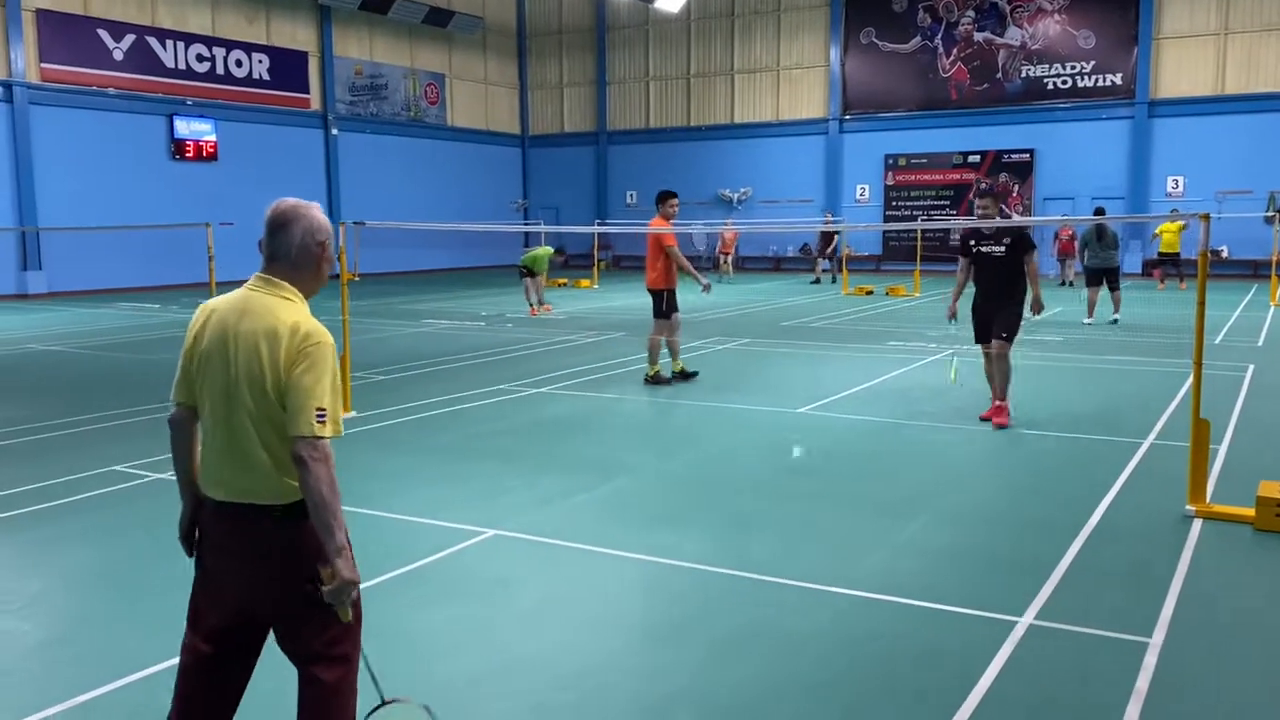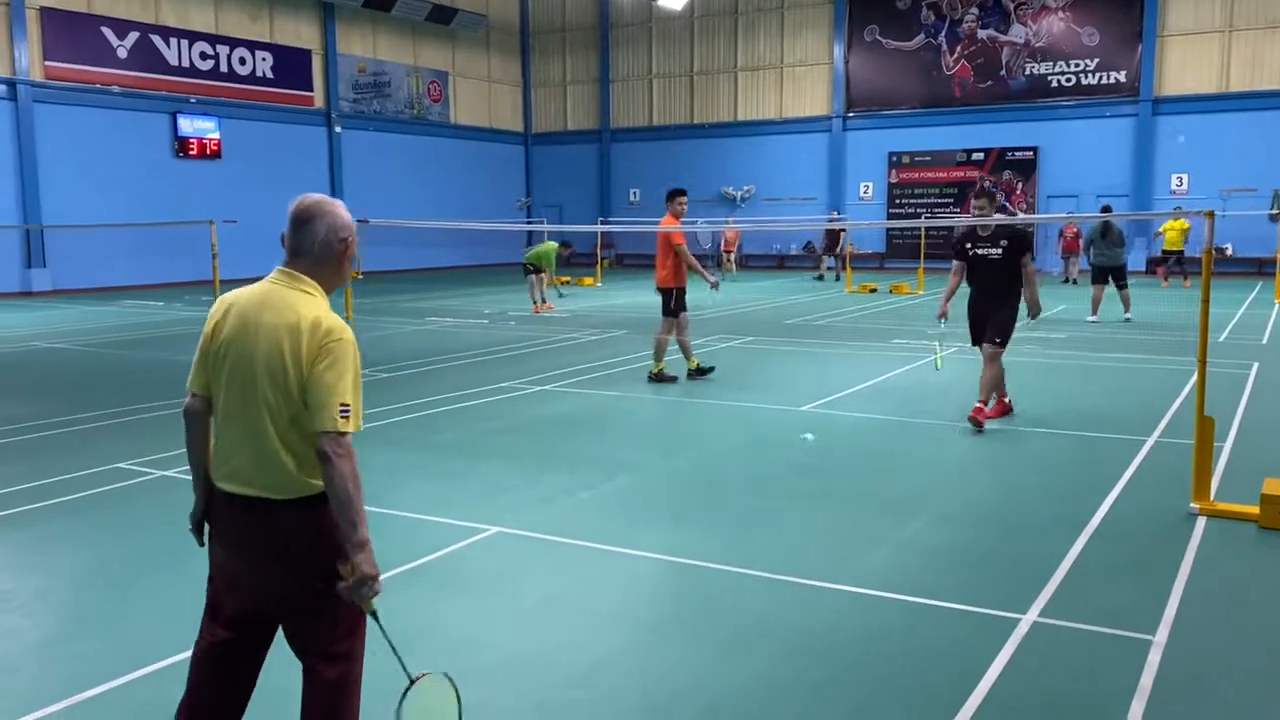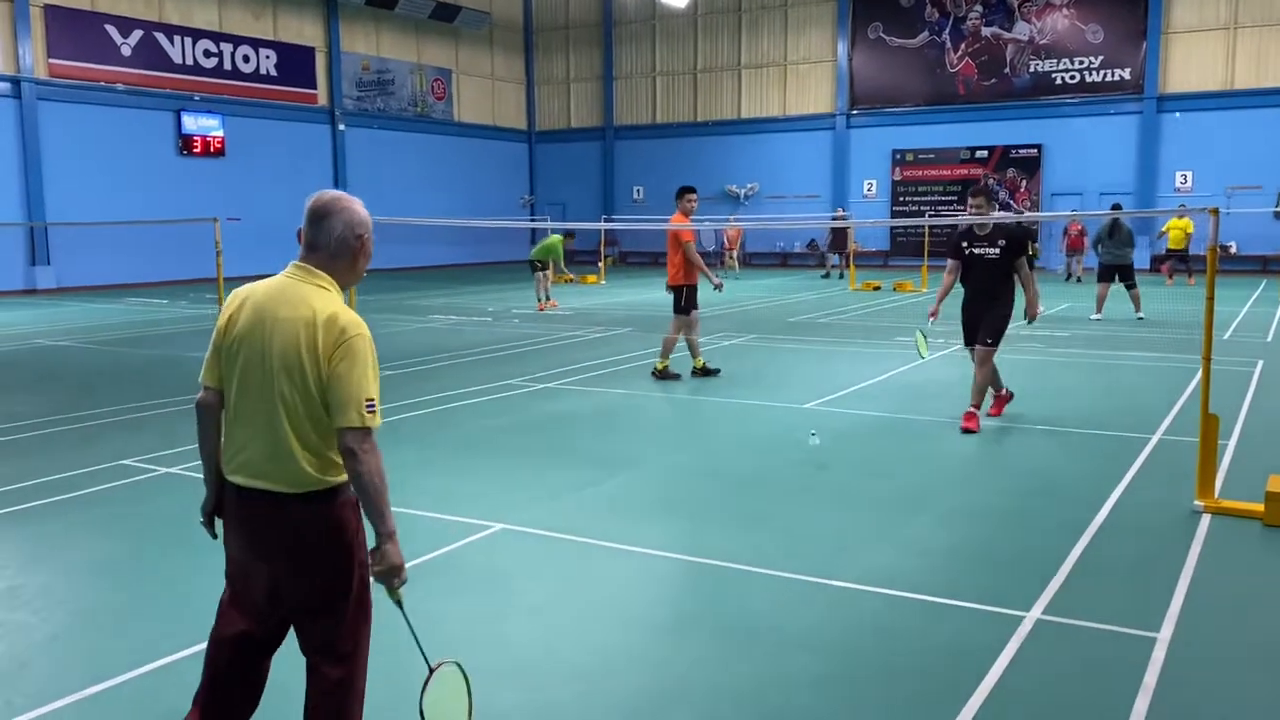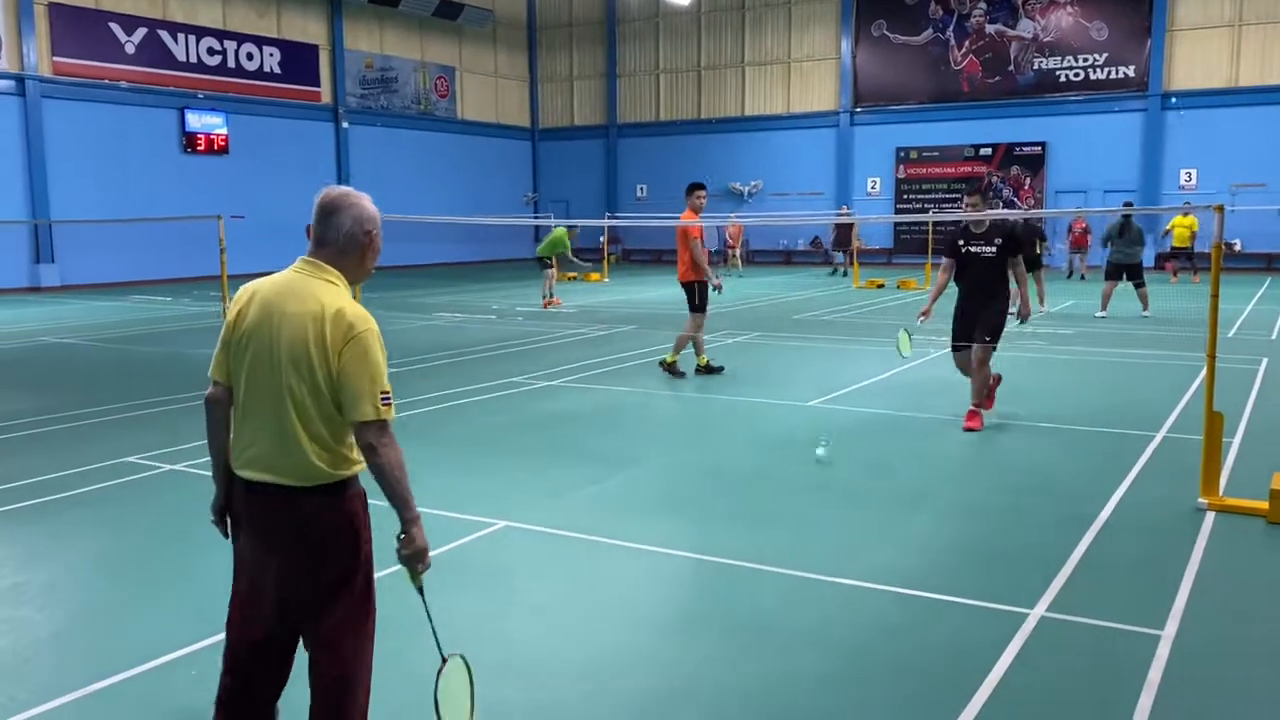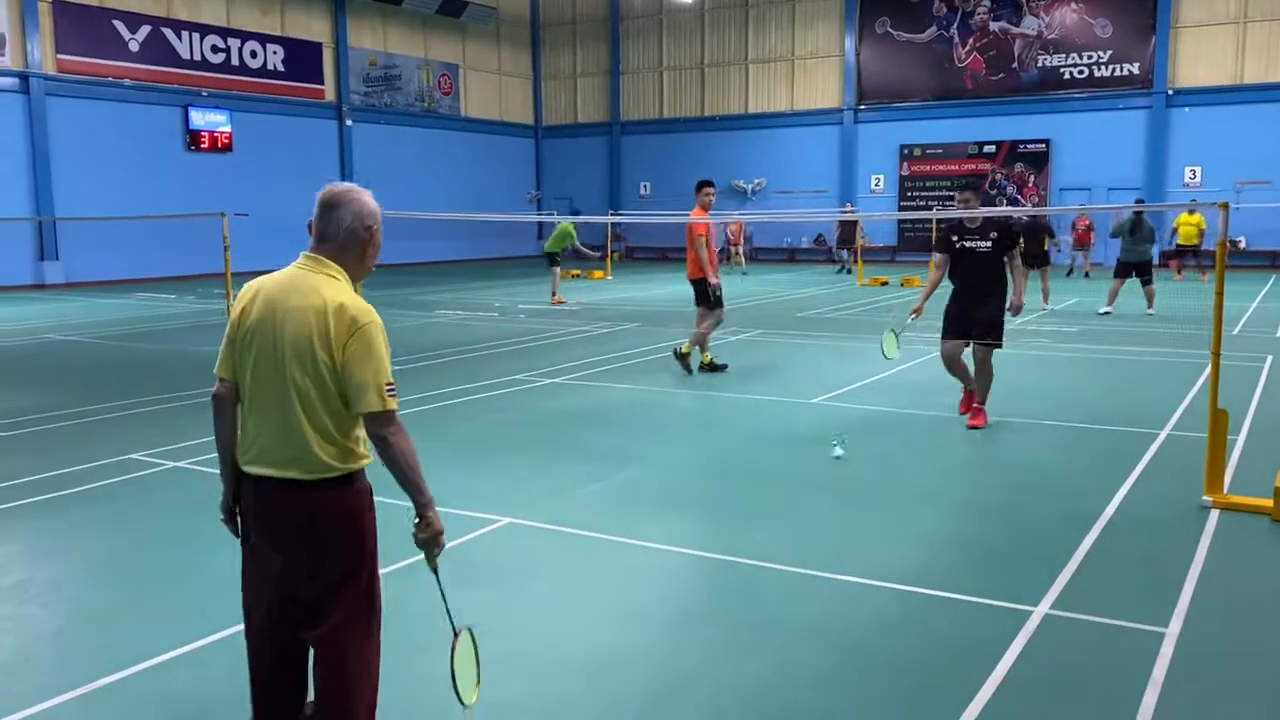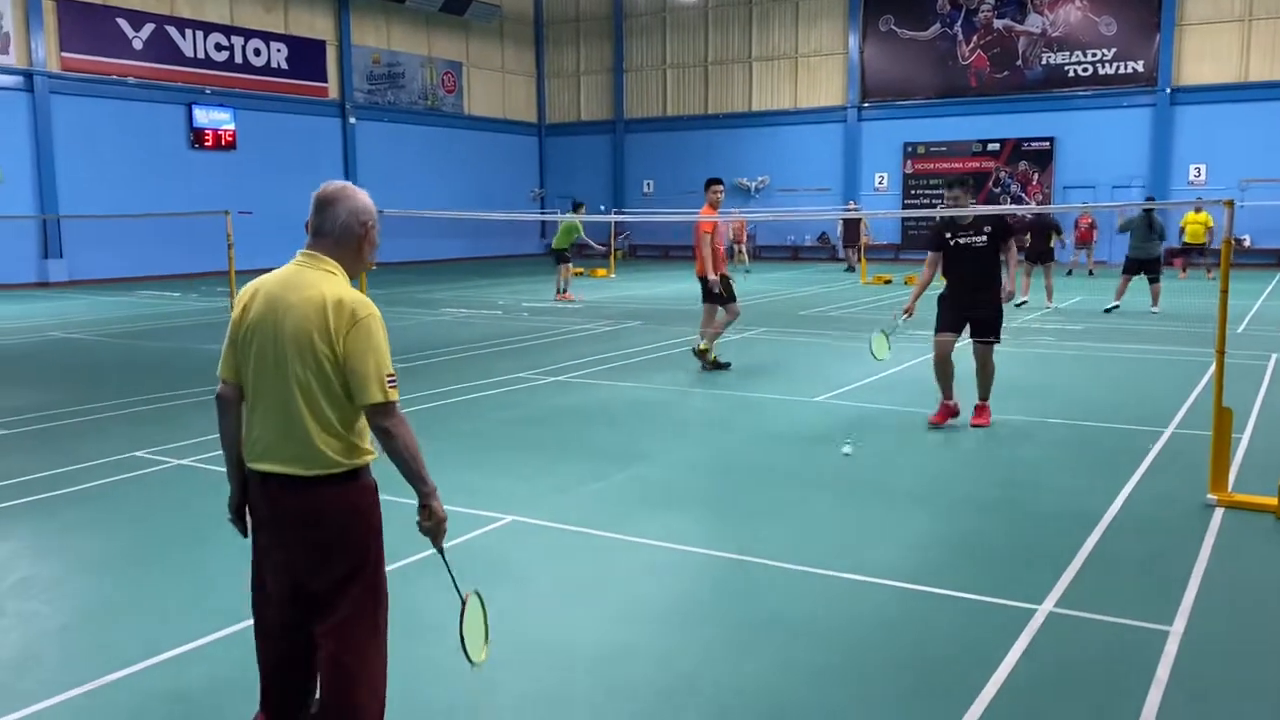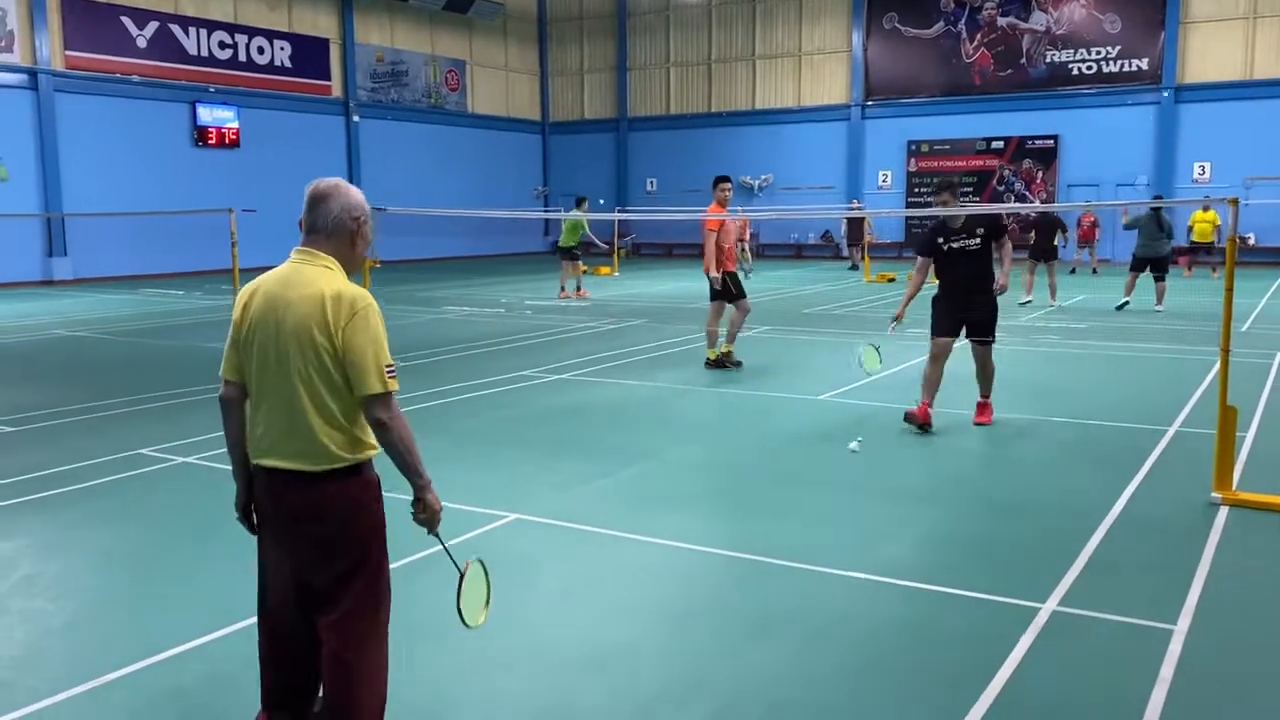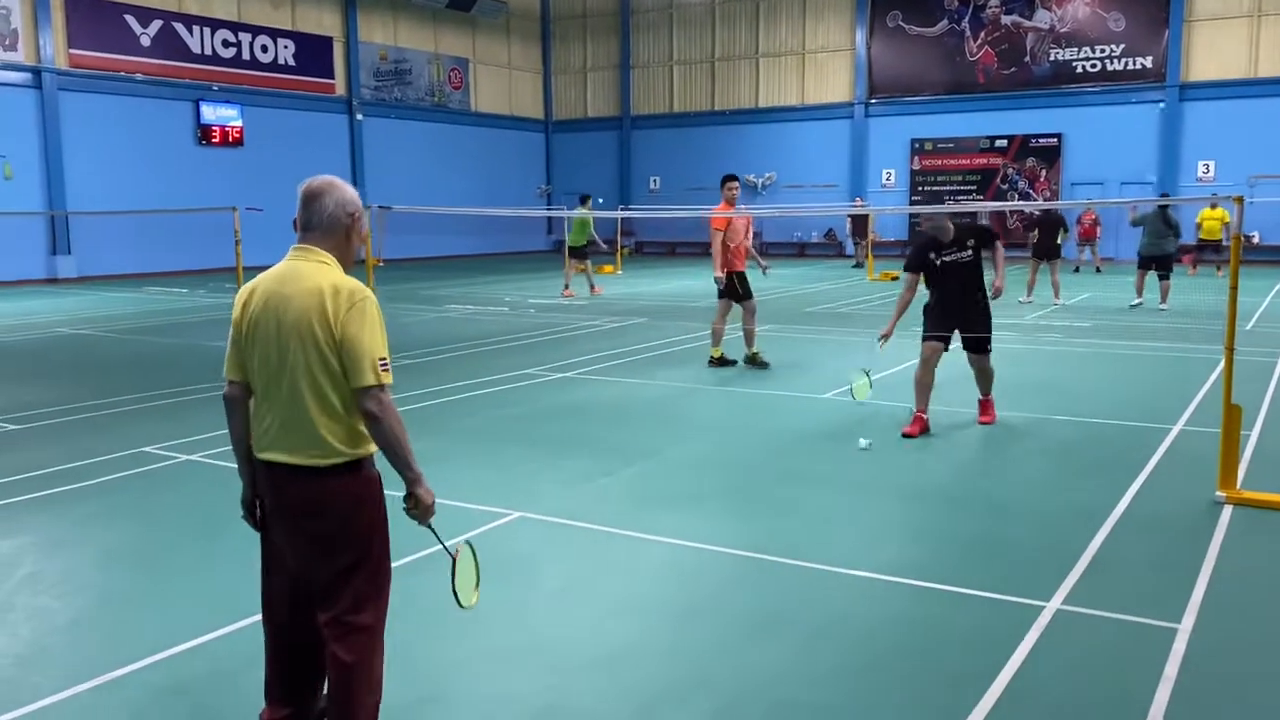
dt=0.1s
person 1, frame 1
left shoulder: (209, 314)
right shoulder: (306, 334)
left elbow: (182, 419)
right elbow: (309, 453)
left wrist: (191, 501)
right wrist: (337, 551)
left hip: (221, 517)
right hip: (288, 522)
left knee: (213, 648)
right knee: (329, 647)
person 1, frame 2
left shoulder: (227, 307)
right shoulder: (327, 331)
left elbow: (195, 411)
right elbow: (332, 449)
left wrist: (204, 493)
right wrist: (358, 546)
left hip: (232, 507)
right hip: (303, 515)
left knee: (224, 637)
right knee: (330, 647)
person 1, frame 3
left shoulder: (241, 300)
right shoulder: (342, 326)
left elbow: (207, 404)
right elbow: (355, 444)
left wrist: (214, 486)
right wrist: (385, 536)
left hip: (243, 501)
right hip: (313, 509)
left knee: (242, 629)
right knee: (336, 646)
person 1, frame 4
left shoulder: (249, 296)
right shoulder: (349, 321)
left elbow: (216, 400)
right elbow: (374, 437)
left wrist: (223, 483)
right wrist: (411, 523)
left hip: (253, 495)
right hip: (322, 503)
left knee: (254, 625)
right knee: (339, 636)
person 1, frame 5
left shoulder: (253, 293)
right shoulder: (351, 314)
left elbow: (223, 398)
right elbow: (382, 426)
left wrist: (231, 481)
right wrist: (426, 507)
left hip: (261, 491)
right hip: (329, 498)
left knee: (270, 621)
right knee: (344, 633)
person 1, frame 6
left shoulder: (254, 293)
right shoulder: (350, 307)
left elbow: (228, 399)
right elbow: (384, 419)
left wrist: (237, 482)
right wrist: (428, 495)
left hip: (267, 488)
right hip: (334, 493)
left knee: (279, 615)
right knee: (350, 627)
person 1, frame 7
left shoulder: (254, 293)
right shoulder: (349, 301)
left elbow: (231, 398)
right elbow: (380, 411)
left wrist: (244, 481)
right wrist: (422, 486)
left hip: (272, 485)
right hip: (338, 488)
left knee: (285, 612)
right knee: (352, 623)
person 1, frame 8
left shoulder: (253, 292)
right shoulder: (348, 295)
left elbow: (234, 397)
right elbow: (374, 405)
left wrist: (250, 479)
right wrist: (414, 481)
left hip: (276, 479)
right hip: (339, 482)
left knee: (290, 607)
right knee: (353, 618)
person 2, frame 1
left shoulder: (1015, 232)
right shoulder: (969, 237)
left elbow: (1030, 263)
right elbow: (964, 271)
left wrist: (1036, 295)
right wrist: (953, 302)
left hip: (1010, 303)
right hip: (983, 302)
left knee: (1000, 351)
right knee: (988, 354)
left ankle: (1002, 404)
right ankle: (997, 402)
person 2, frame 2
left shoulder: (1011, 234)
right shoulder: (964, 238)
left elbow: (1027, 266)
right elbow: (956, 274)
left wrist: (1033, 298)
right wrist: (944, 303)
left hip: (1005, 304)
right hip: (978, 304)
left knee: (991, 354)
right knee: (988, 356)
left ankle: (980, 409)
right ankle: (1002, 400)
person 2, frame 3
left shoulder: (1010, 233)
right shoulder: (961, 237)
left elbow: (1022, 269)
right elbow: (951, 273)
left wrist: (1032, 301)
right wrist: (937, 303)
left hip: (998, 306)
right hip: (971, 305)
left knee: (983, 356)
right knee: (979, 358)
left ankle: (972, 412)
right ankle: (1001, 393)
person 2, frame 4
left shoulder: (1005, 232)
right shoulder: (956, 236)
left elbow: (1018, 267)
right elbow: (945, 272)
left wrist: (1024, 301)
right wrist: (930, 303)
left hip: (994, 306)
right hip: (965, 305)
left knee: (979, 357)
right knee: (961, 360)
left ankle: (976, 410)
right ankle: (990, 380)
person 2, frame 5
left shoulder: (1000, 227)
right shoulder: (949, 232)
left elbow: (1014, 260)
right elbow: (938, 269)
left wrist: (1018, 293)
right wrist: (922, 300)
left hip: (991, 302)
right hip: (959, 301)
left knee: (982, 356)
right knee: (949, 355)
left ankle: (979, 407)
right ankle: (970, 386)
person 2, frame 6
left shoulder: (994, 221)
right shoulder: (942, 228)
left elbow: (1010, 249)
right elbow: (930, 267)
left wrist: (1011, 278)
right wrist: (913, 300)
left hip: (987, 299)
right hip: (953, 297)
left knee: (983, 355)
right knee: (941, 350)
left ankle: (982, 406)
right ankle: (948, 404)
person 2, frame 7
left shoulder: (986, 220)
right shoulder: (933, 233)
left elbow: (1004, 244)
right elbow: (920, 272)
left wrist: (1004, 274)
right wrist: (904, 306)
left hip: (982, 300)
right hip: (947, 300)
left knee: (983, 355)
right knee: (937, 352)
left ankle: (984, 403)
right ankle: (924, 410)
person 2, frame 8
left shoulder: (974, 231)
right shoulder: (921, 248)
left elbow: (997, 248)
right elbow: (908, 289)
left wrist: (999, 277)
right wrist: (892, 324)
left hip: (975, 307)
right hip: (939, 308)
left knee: (980, 362)
right knee: (928, 356)
left ankle: (986, 401)
right ankle: (920, 417)
person 3, frame 1
left shoulder: (657, 225)
right shoulder: (662, 228)
right elbow: (678, 258)
right wrist: (700, 279)
left hip: (663, 283)
right hip: (662, 285)
left knee: (673, 325)
right knee: (660, 329)
left ankle: (678, 368)
right ankle: (652, 373)
person 3, frame 2
left shoulder: (668, 223)
right shoulder: (673, 226)
right elbow: (686, 256)
left wrist: (660, 281)
right wrist: (708, 277)
left hip: (672, 282)
right hip: (673, 283)
left knee: (682, 324)
right knee: (667, 327)
left ankle: (693, 366)
right ankle: (656, 371)
person 3, frame 3
left shoulder: (679, 221)
right shoulder: (682, 223)
right elbow: (692, 255)
right wrist: (711, 277)
left hip: (686, 280)
right hip: (683, 281)
left knee: (691, 322)
right knee: (679, 325)
left ankle: (699, 365)
right ankle: (660, 367)
person 3, frame 4
left shoulder: (692, 219)
right shoulder: (691, 220)
right elbow: (697, 252)
right wrist: (711, 277)
left hip: (694, 277)
right hip: (694, 278)
left knee: (698, 321)
right knee: (696, 322)
left ankle: (702, 362)
right ankle: (670, 360)
person 3, frame 5
left shoulder: (702, 216)
right shoulder: (699, 217)
right elbow: (701, 249)
right wrist: (712, 276)
left hip: (703, 274)
right hip: (703, 275)
left knee: (705, 317)
right knee: (717, 317)
left ankle: (706, 360)
right ankle: (684, 350)
person 3, frame 6
left shoulder: (714, 215)
right shoulder: (706, 215)
right elbow: (704, 246)
left wrist: (719, 271)
right wrist: (711, 272)
left hip: (715, 271)
right hip: (712, 273)
left knee: (710, 314)
right knee: (733, 311)
left ankle: (708, 357)
right ankle: (703, 347)
person 3, frame 7
left shoulder: (724, 213)
right shoulder: (714, 213)
right elbow: (710, 243)
right wrist: (713, 270)
left hip: (725, 269)
right hip: (721, 270)
left knee: (716, 313)
right knee: (743, 307)
left ankle: (713, 357)
right ankle: (726, 350)
person 3, frame 8
left shoulder: (739, 213)
right shoulder: (722, 212)
right elbow: (716, 242)
left wrist: (759, 261)
right wrist: (717, 269)
left hip: (735, 268)
right hip: (731, 269)
left knee: (722, 312)
right knee: (750, 308)
left ankle: (716, 355)
right ankle: (752, 354)
